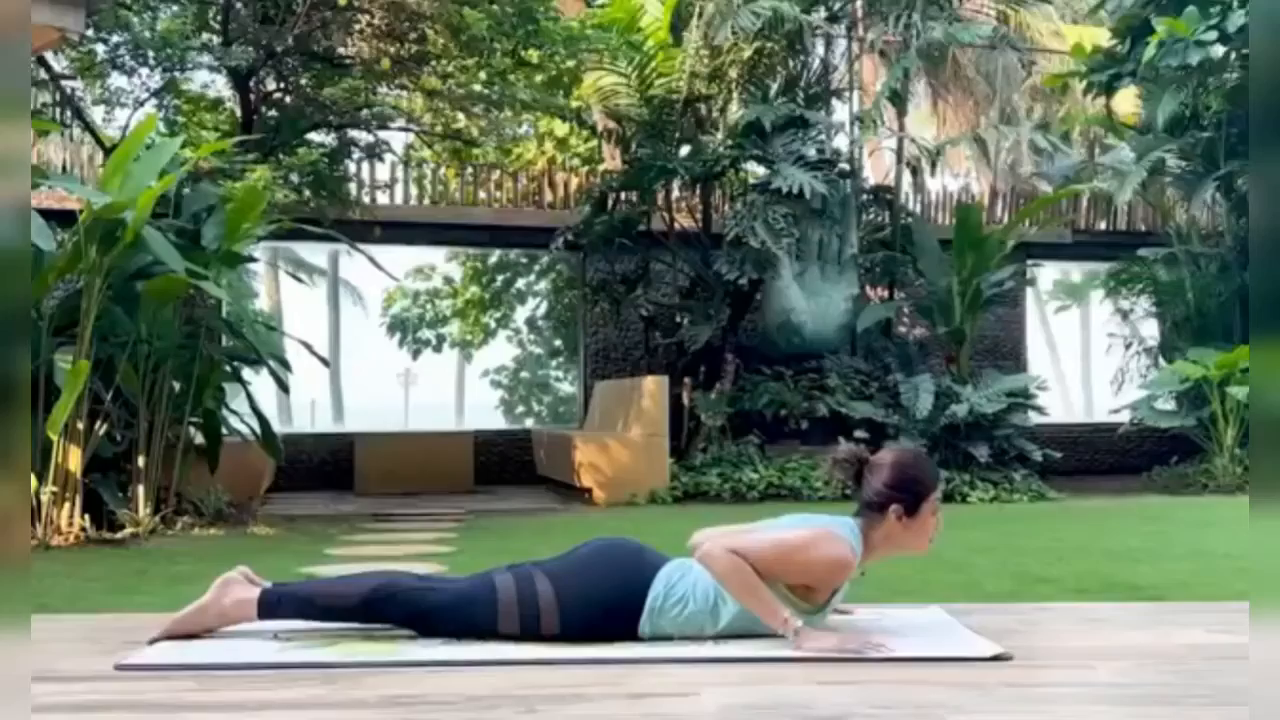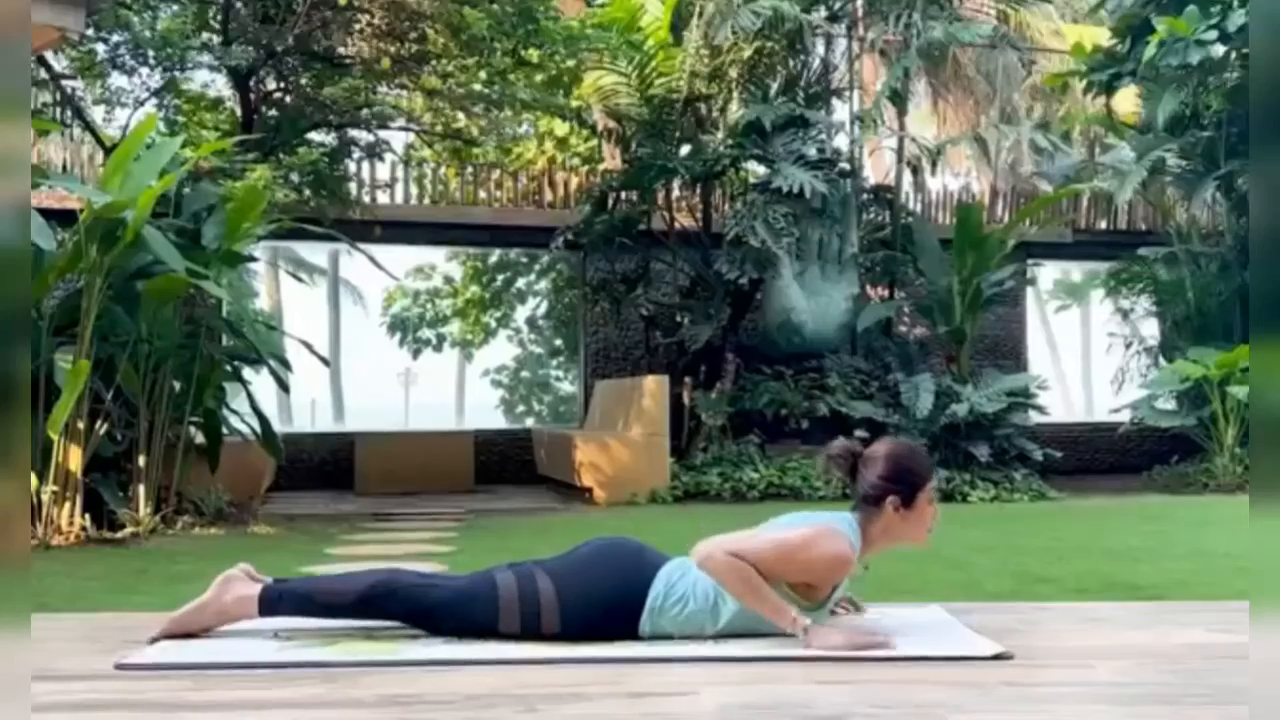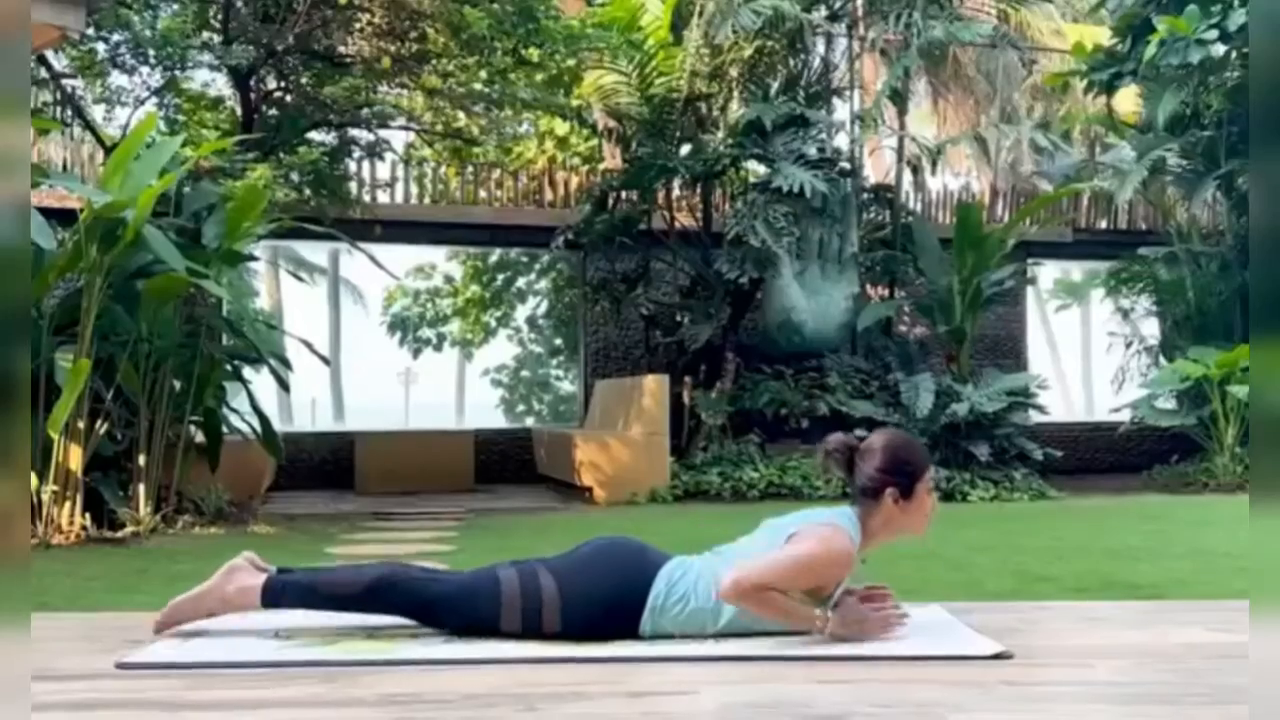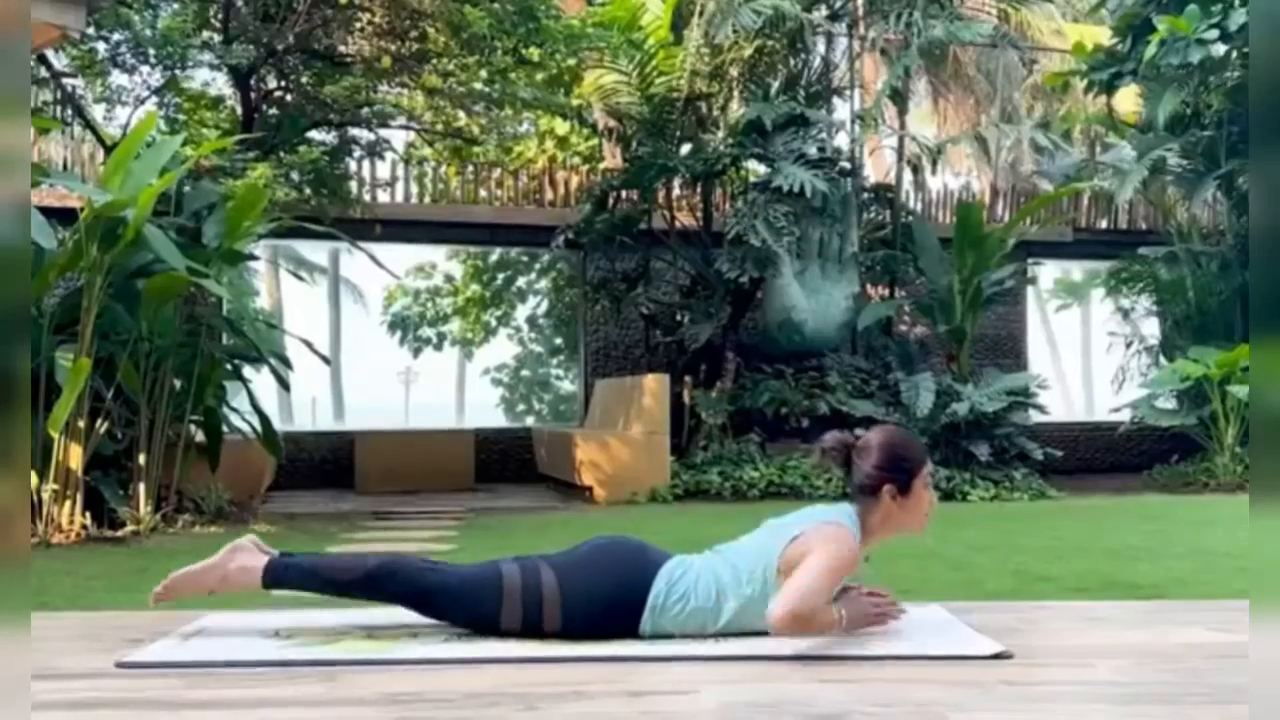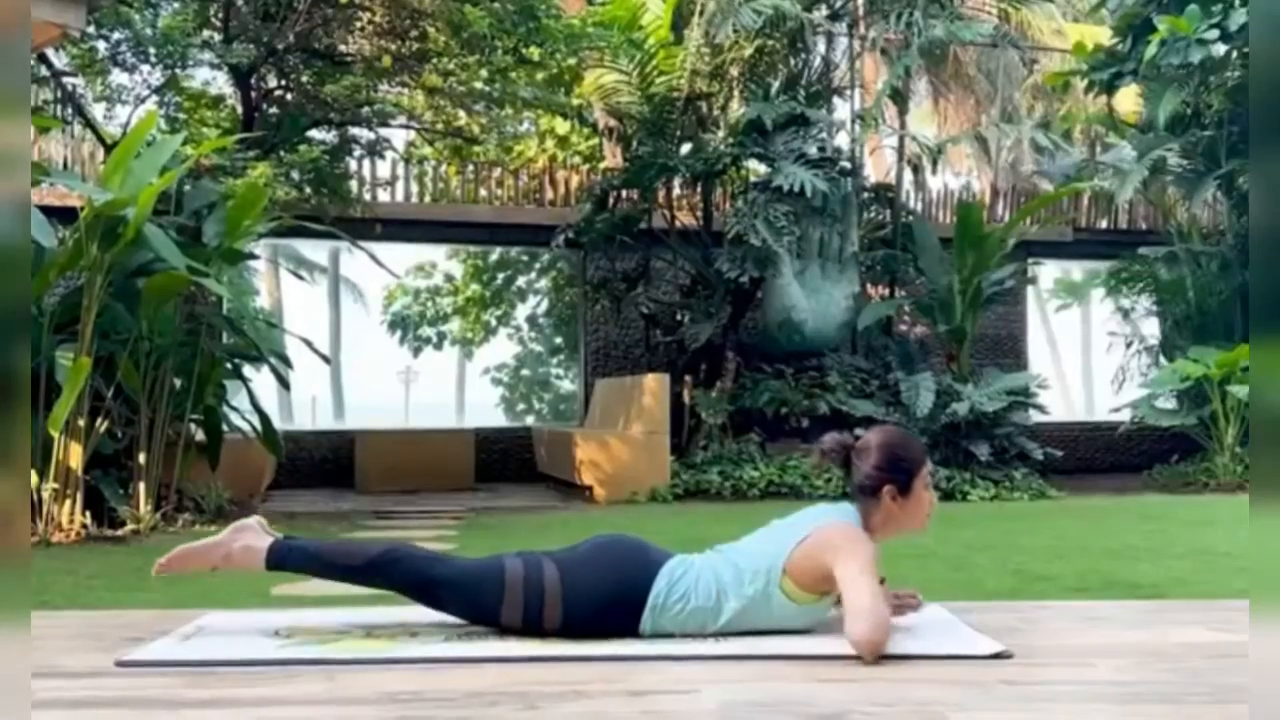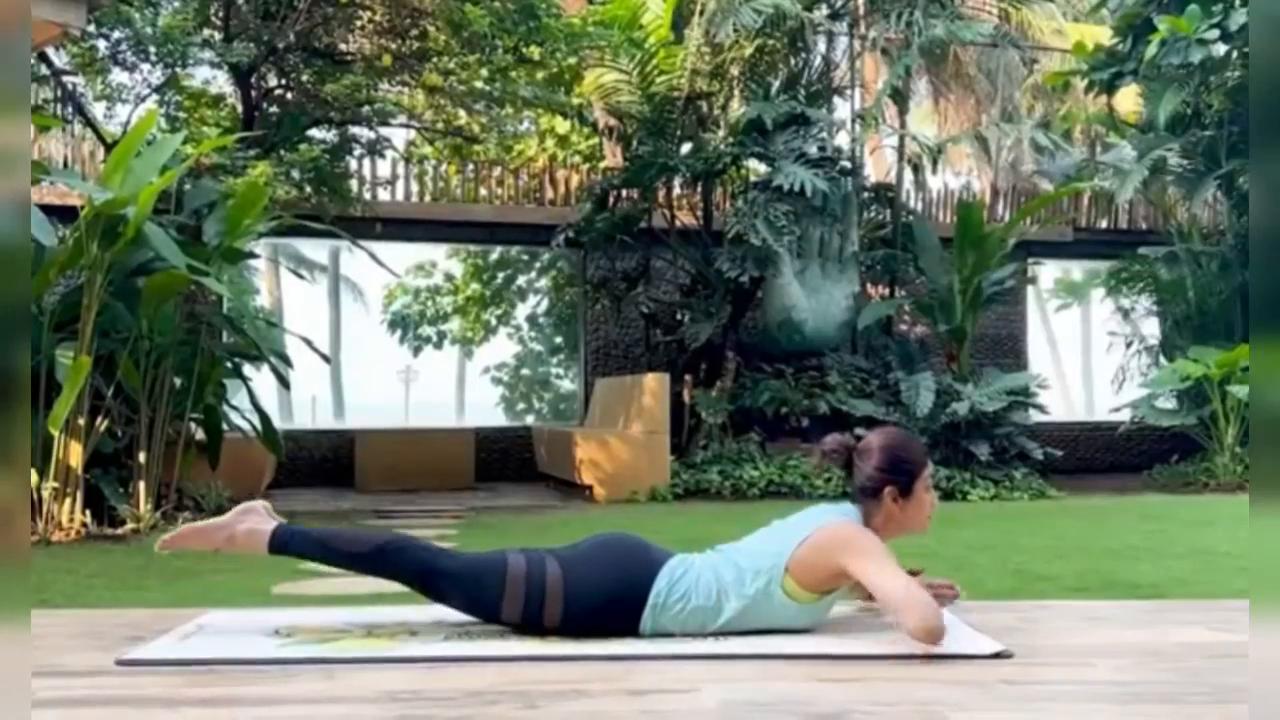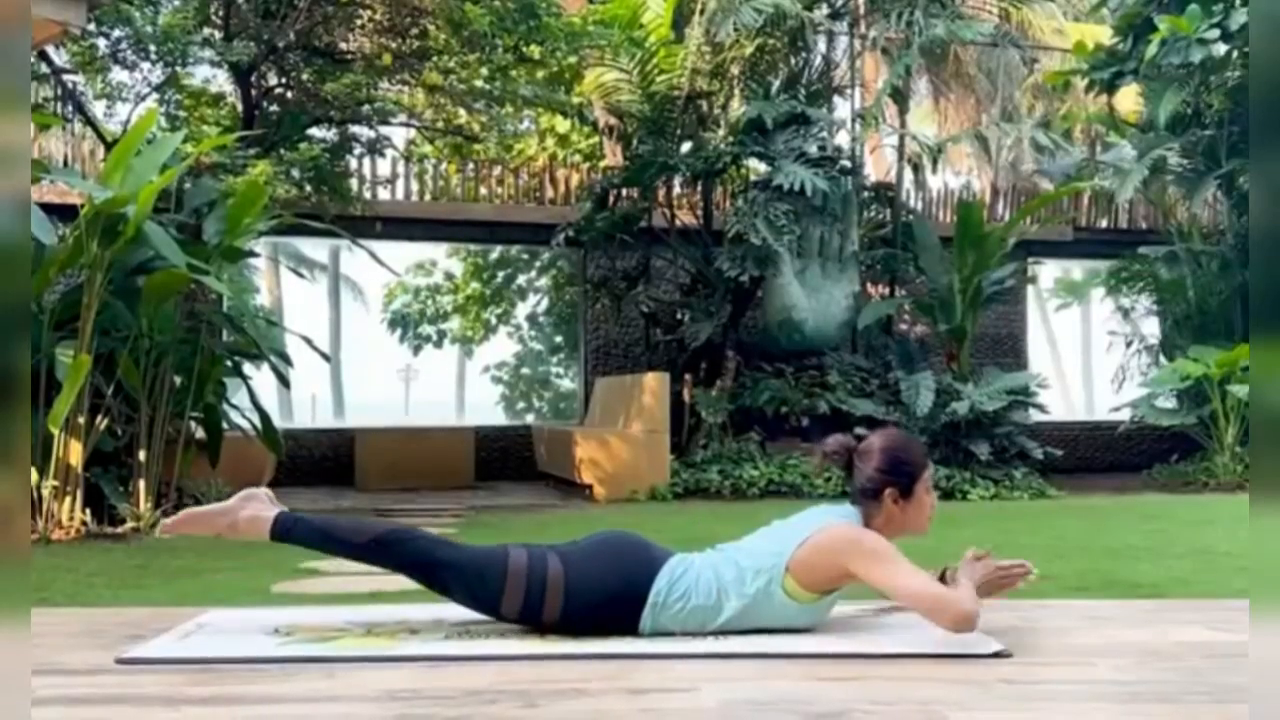
dt=0.2s
person 1, frame 1
left shoulder: (830, 530)
right shoulder: (834, 552)
right elbow: (708, 542)
left wrist: (798, 601)
right wrist: (797, 627)
left hip: (623, 575)
right hip: (614, 598)
left knee: (441, 595)
right knee: (425, 605)
left ankle: (257, 586)
right ankle: (247, 602)
person 1, frame 2
left shoulder: (829, 526)
right shoulder: (836, 548)
right elbow: (712, 553)
left wrist: (809, 601)
right wrist: (804, 627)
left hip: (623, 576)
right hip: (616, 599)
left knee: (441, 595)
right knee: (426, 603)
left ankle: (261, 585)
right ankle: (250, 600)
person 1, frame 3
left shoulder: (828, 521)
right shoulder: (838, 544)
right elbow: (733, 586)
left wrist: (831, 599)
right wrist: (830, 626)
left hip: (625, 576)
right hip: (616, 599)
left knee: (442, 593)
right knee: (428, 600)
left ankle: (262, 574)
right ankle: (250, 589)
person 1, frame 4
left shoulder: (827, 518)
right shoulder: (843, 541)
right elbow: (781, 620)
left wrist: (842, 598)
right wrist: (844, 618)
left hip: (627, 575)
right hip: (617, 598)
left knee: (442, 582)
right knee: (428, 588)
left ankle: (263, 557)
right ankle: (253, 569)
person 1, frame 5
left shoulder: (832, 517)
right shoulder: (852, 542)
right elbow: (868, 639)
left wrist: (864, 598)
right wrist: (867, 608)
left hip: (628, 573)
right hip: (620, 597)
left knee: (440, 580)
right knee: (433, 581)
left ankle: (262, 542)
right ankle: (254, 550)
person 1, frame 6
left shoulder: (830, 519)
right shoulder: (855, 540)
left elbow: (827, 588)
right elbow: (923, 631)
left wrist: (904, 592)
right wrist: (918, 605)
left hip: (632, 573)
right hip: (618, 599)
left knee: (440, 572)
right knee: (433, 570)
left ankle: (266, 526)
right ankle: (258, 534)
person 1, frame 7
left shoulder: (834, 520)
right shoulder: (852, 541)
left elbow: (897, 581)
right elbow: (954, 620)
left wrist: (963, 579)
right wrist: (965, 589)
left hip: (632, 572)
right hip: (621, 594)
left knee: (440, 564)
right knee: (434, 561)
left ankle: (269, 513)
right ankle: (260, 521)
